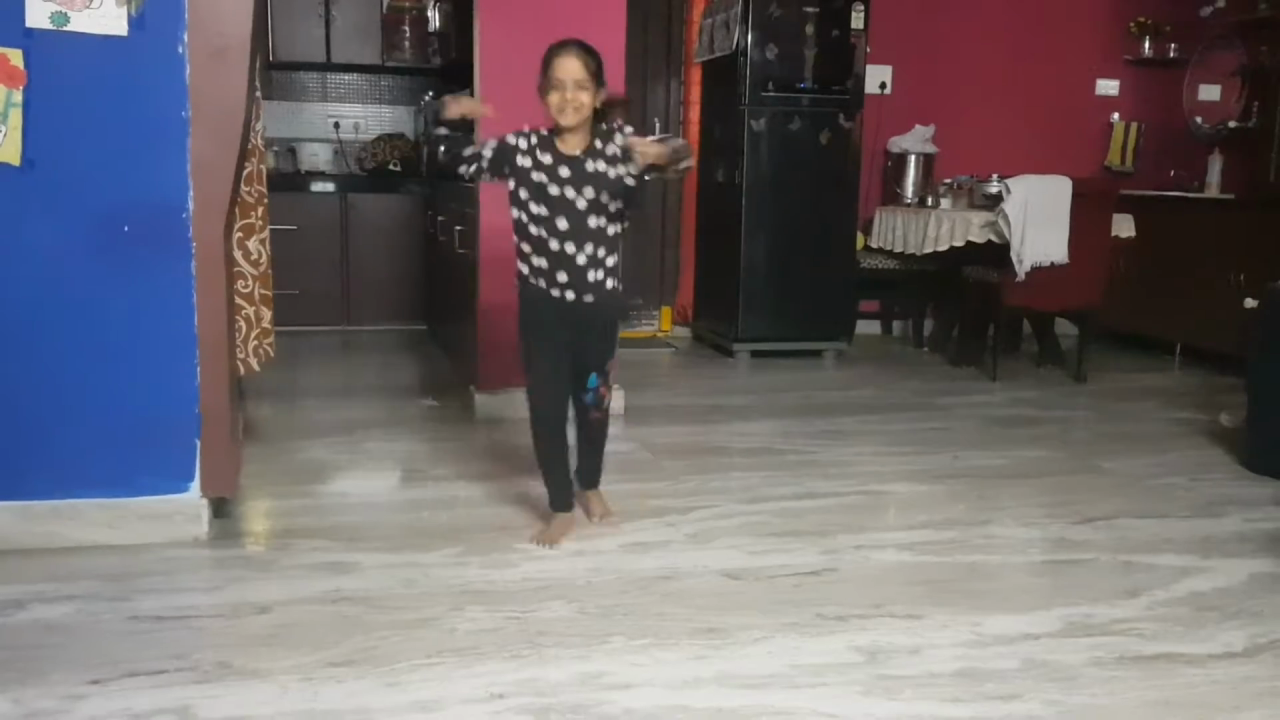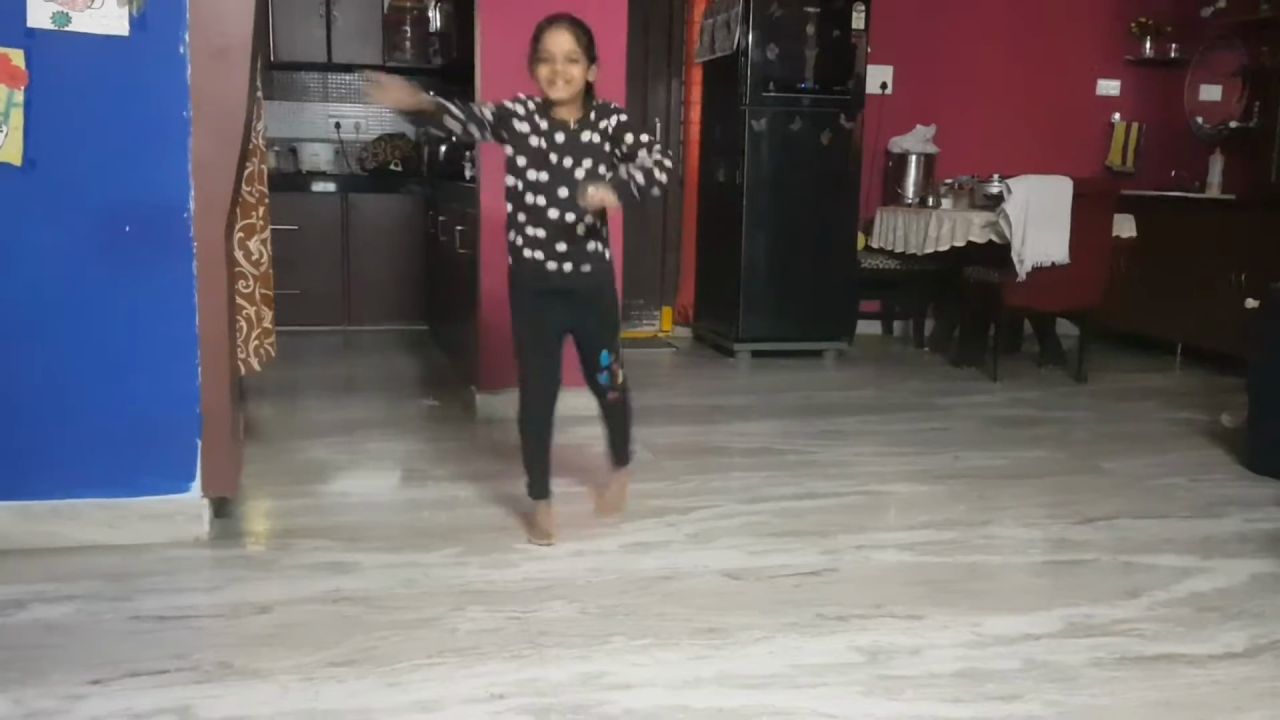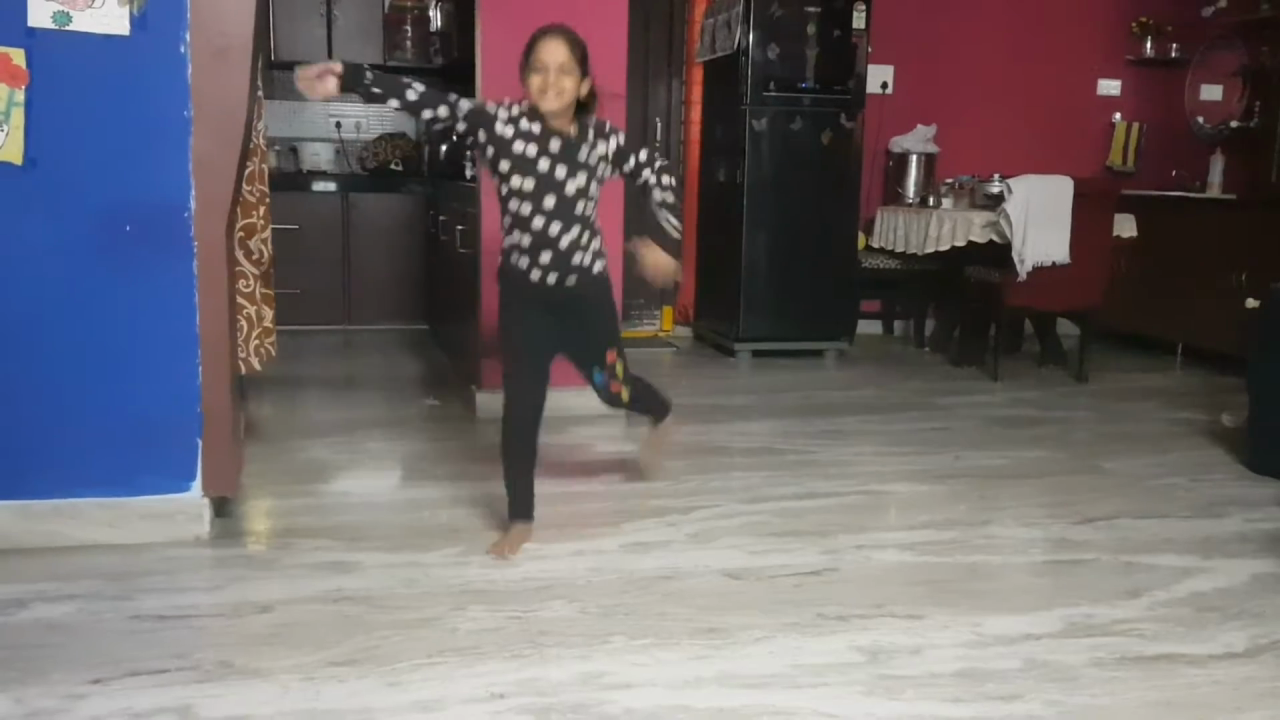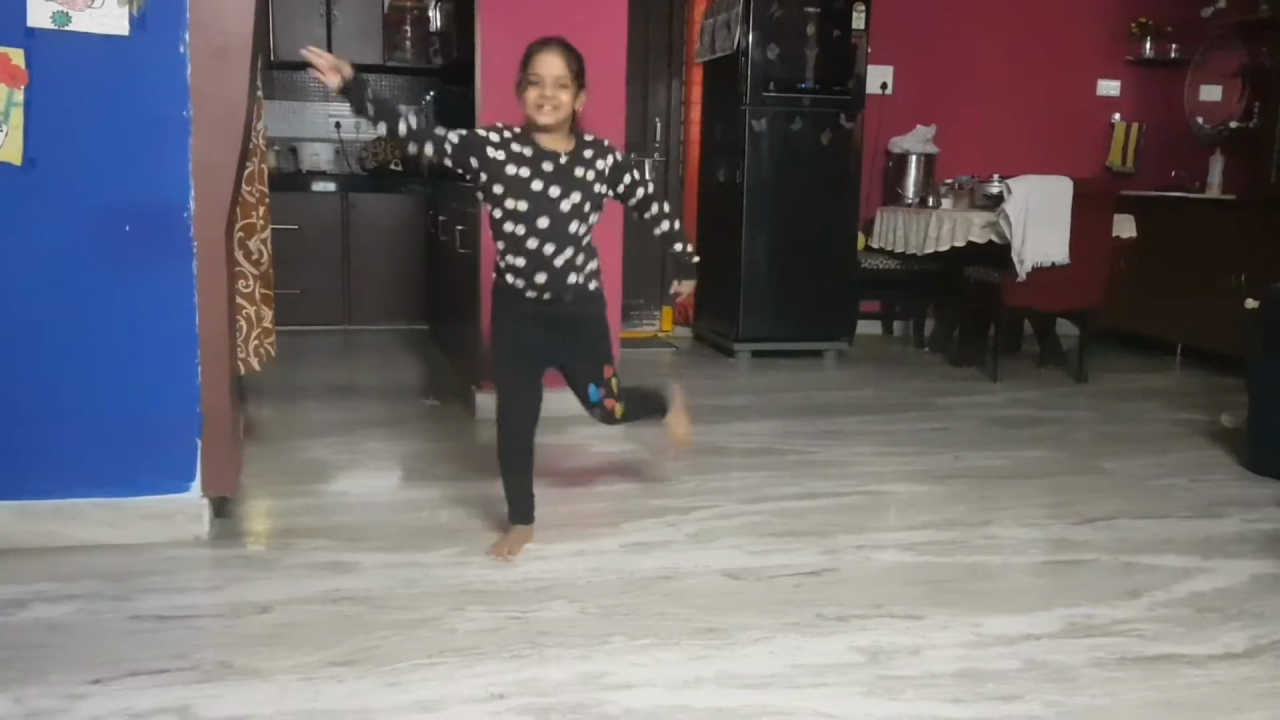
dt=0.1s
person 1, frame 1
left shoulder: (618, 144)
right shoulder: (522, 149)
left elbow: (677, 154)
right elbow: (458, 163)
left wrist: (659, 153)
right wrist: (450, 118)
left hip: (598, 304)
right hip: (542, 305)
left knee: (592, 401)
right knee: (547, 407)
left ankle: (590, 485)
right ankle: (561, 508)
person 1, frame 2
left shoulder: (611, 123)
right shoulder: (515, 116)
left elbow: (657, 164)
right elbow: (458, 114)
left wrist: (614, 190)
right wrist: (412, 99)
left hip: (590, 280)
right hip: (534, 283)
left knee: (607, 382)
right knee: (535, 393)
left ankle: (619, 465)
right ankle: (540, 501)
person 1, frame 3
left shoulder: (603, 138)
right shoulder: (500, 124)
left elbow: (656, 176)
right elbow: (428, 103)
left wrist: (657, 241)
right wrist: (348, 77)
left hip: (585, 291)
right hip: (524, 295)
left knee: (611, 386)
right knee: (521, 408)
left ankle: (660, 412)
right ankle: (519, 519)
person 1, frame 4
left shoulder: (600, 157)
right shoulder: (492, 146)
left elbow: (649, 203)
right elbow: (419, 136)
left wrist: (684, 262)
right wrist: (352, 86)
left hip: (578, 306)
right hip: (515, 307)
left knee: (605, 404)
right knee: (515, 418)
left ankle: (666, 402)
right ankle: (519, 522)
